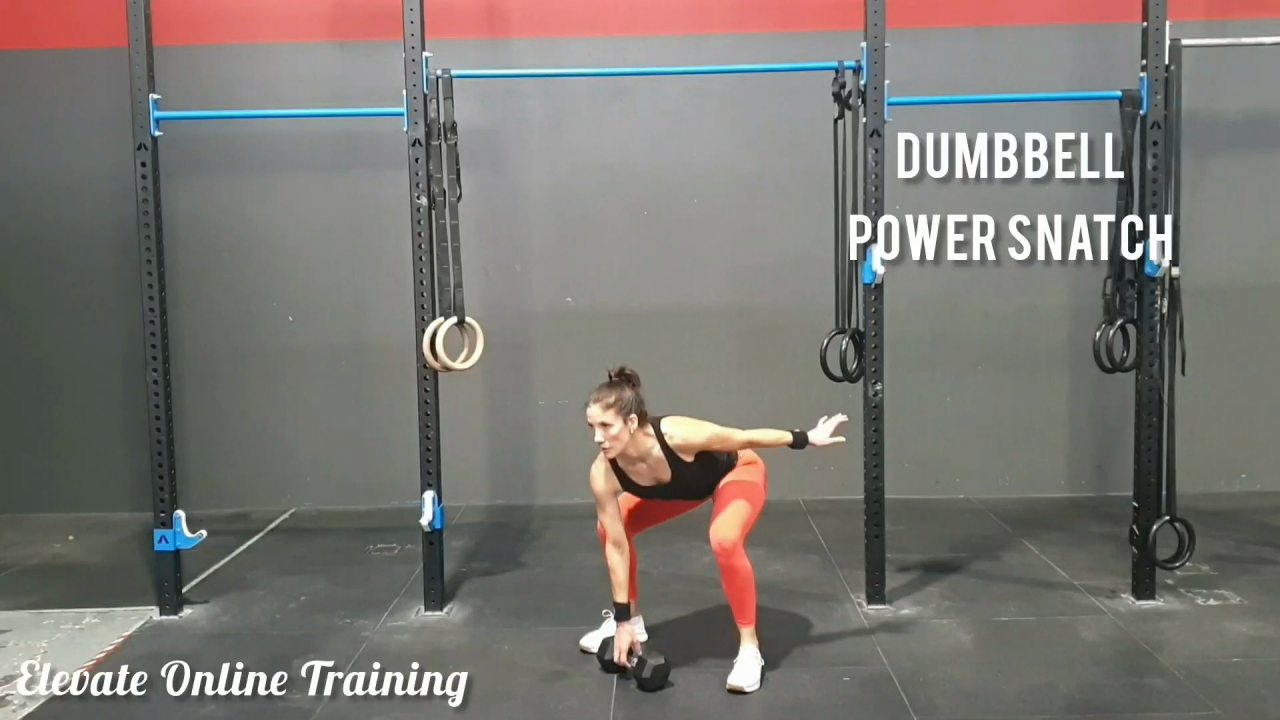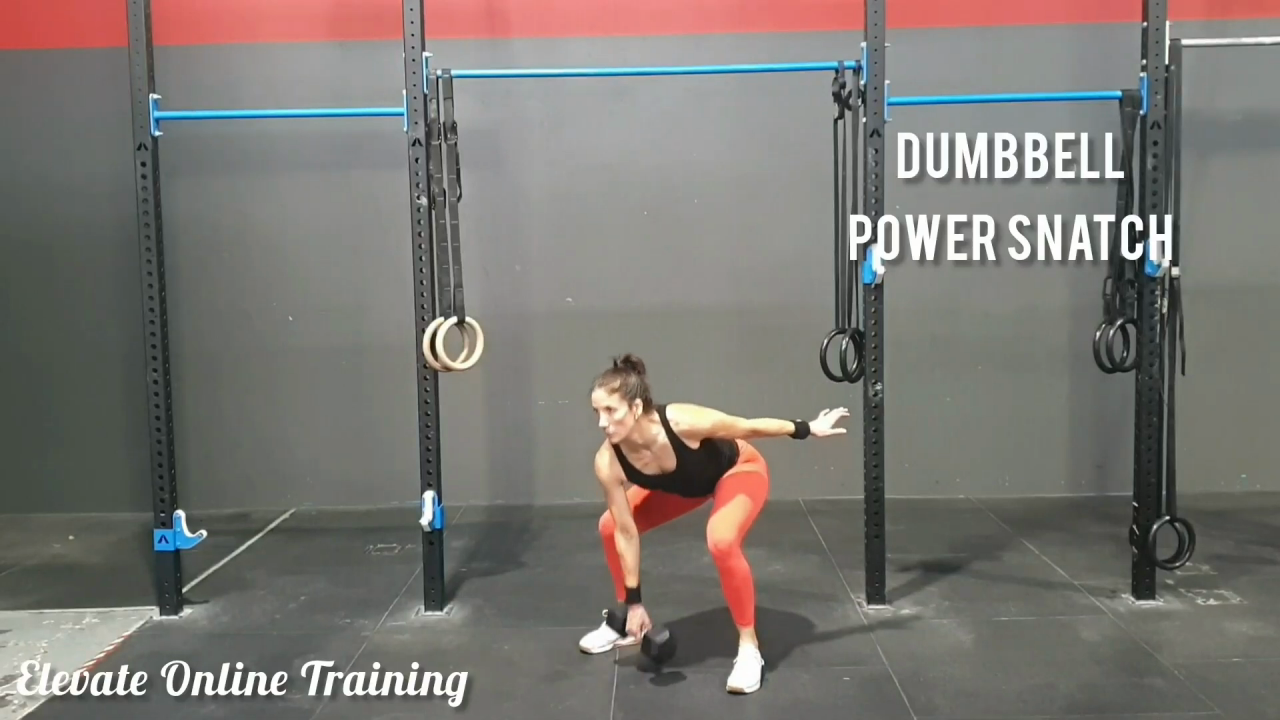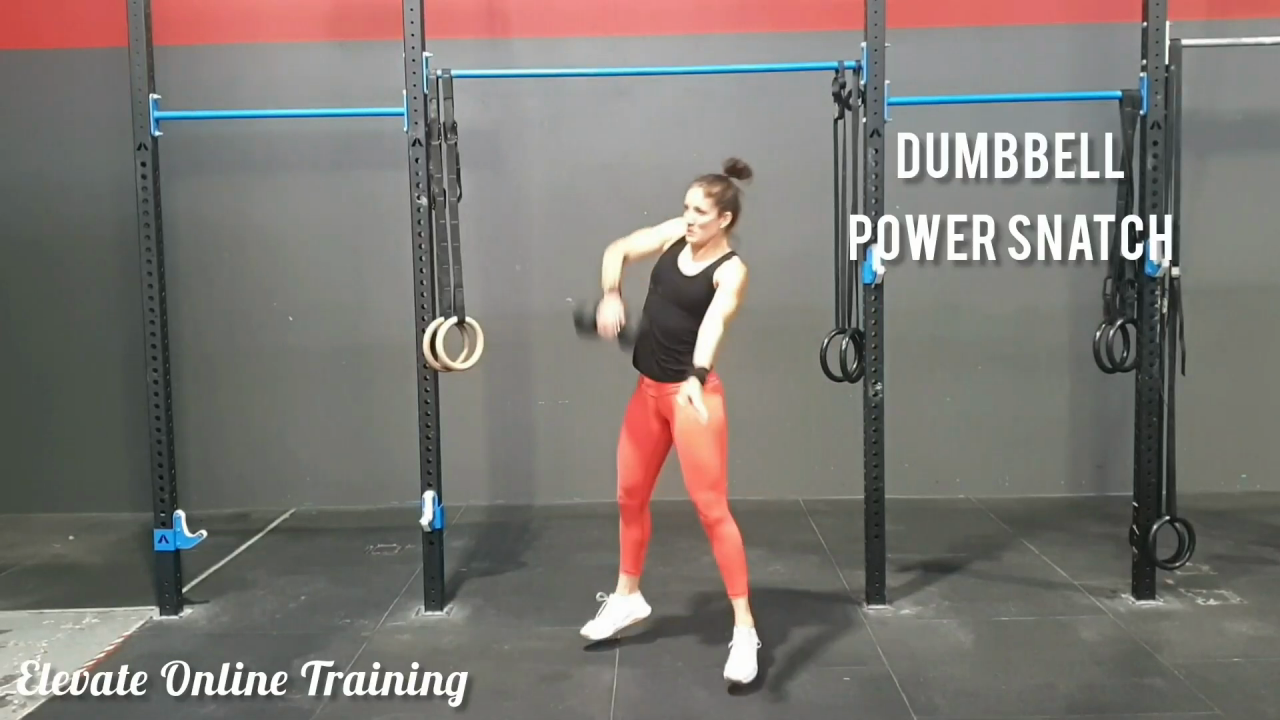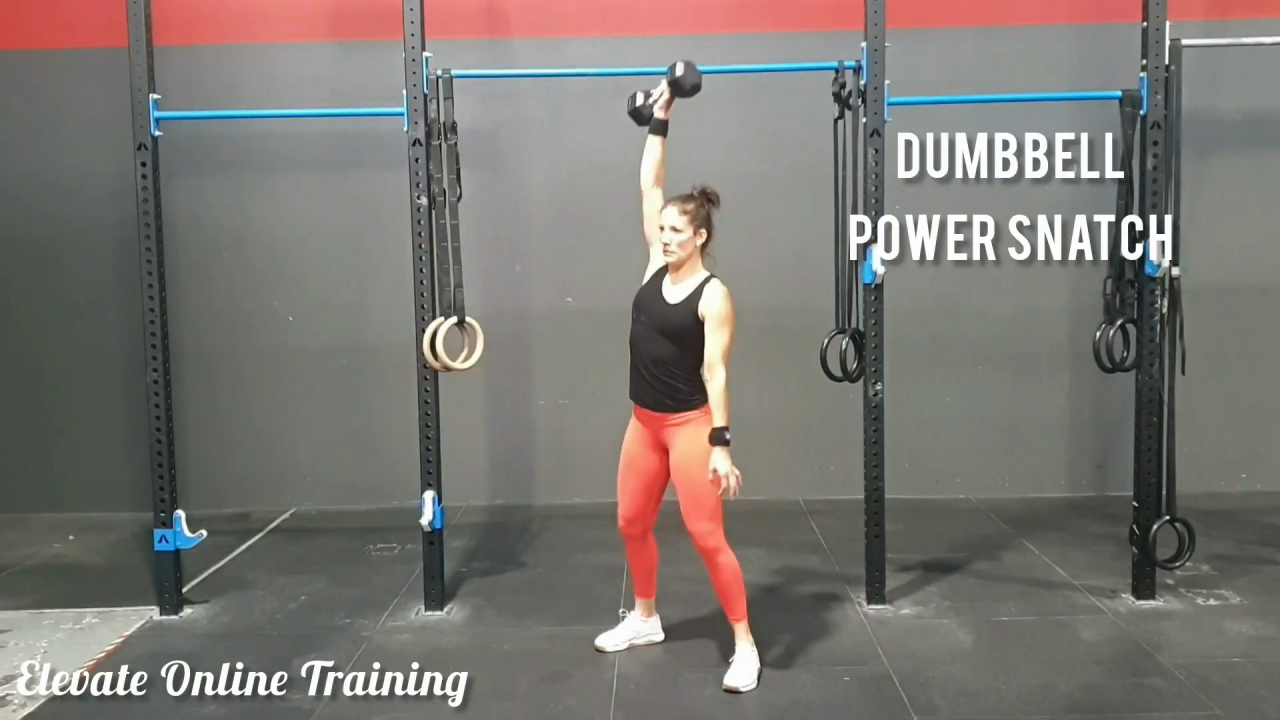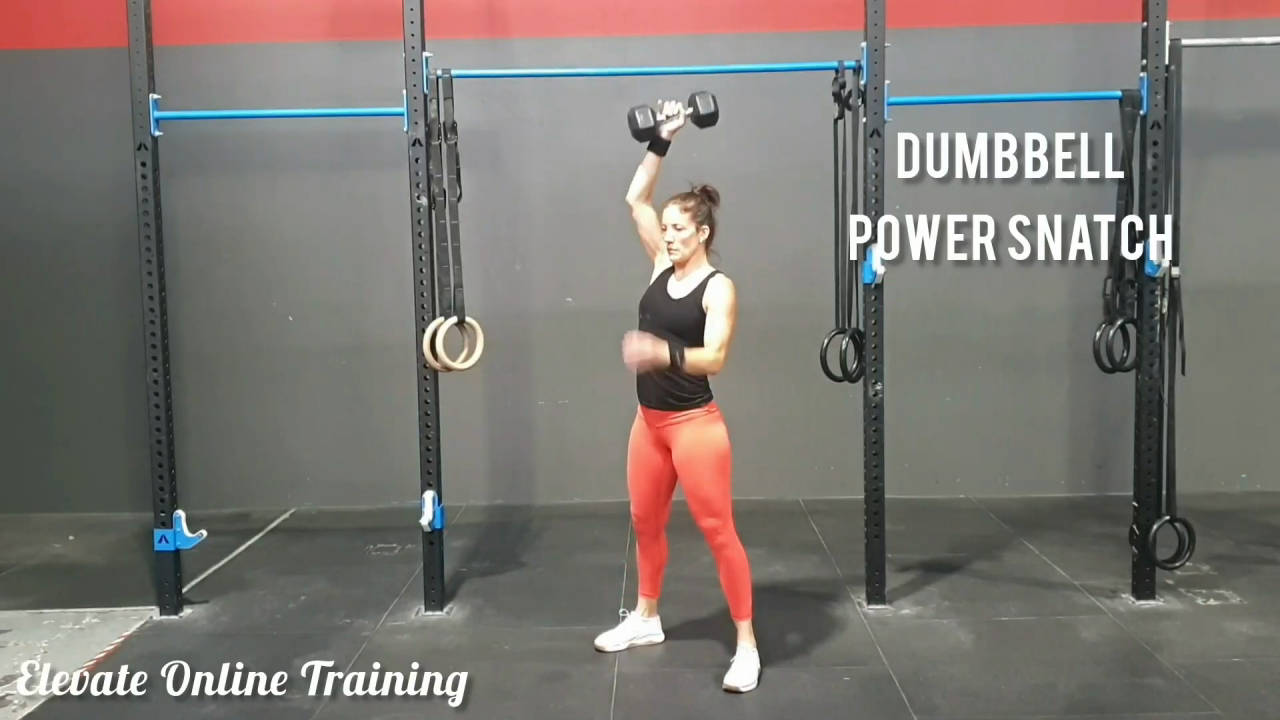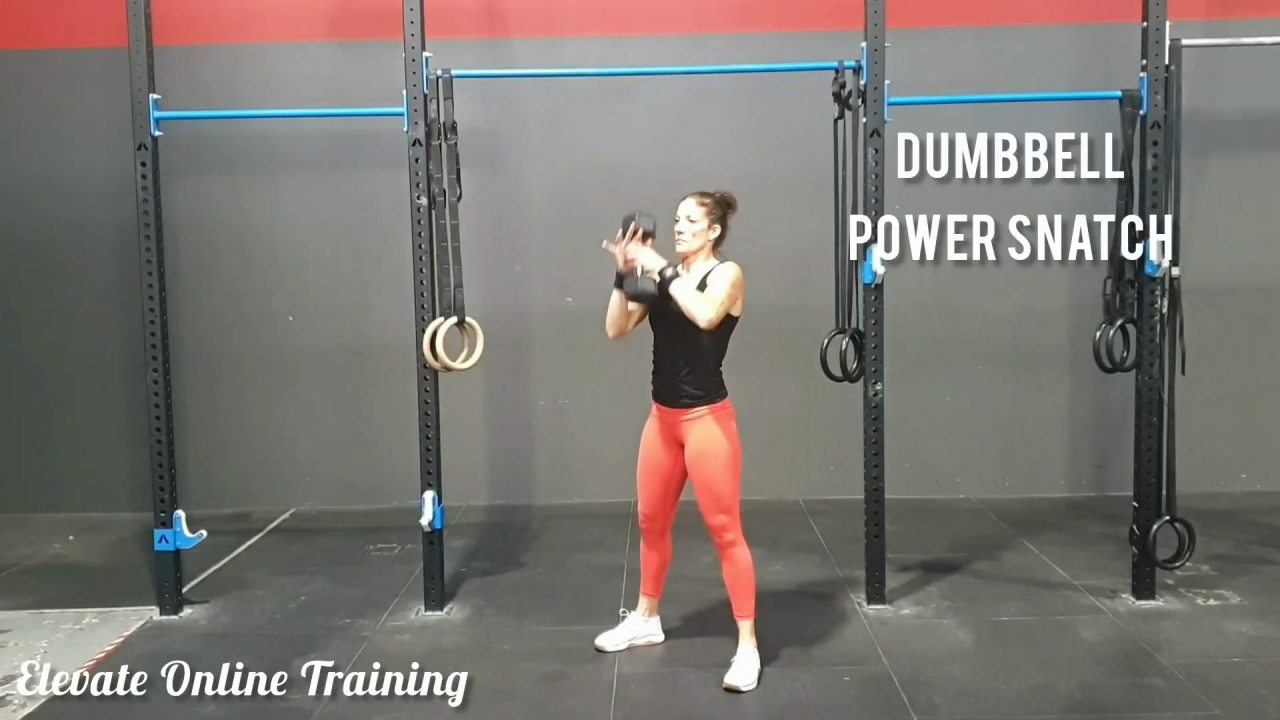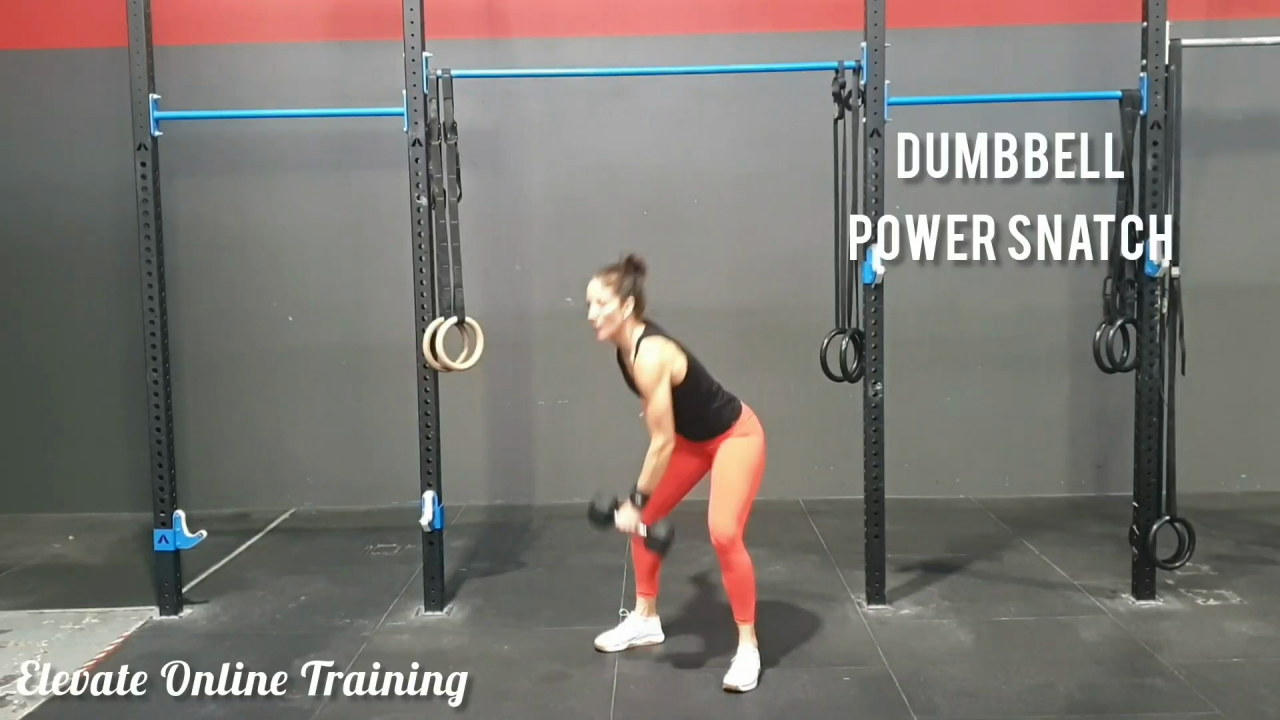
dt=0.5s
person 1, frame 1
left shoulder: (677, 435)
right shoulder: (603, 473)
left elbow: (745, 438)
right elbow: (615, 545)
left wrist: (805, 439)
right wrist: (622, 619)
left hip: (738, 470)
right hip: (686, 485)
left knee: (724, 540)
right knee: (608, 528)
left ankle: (749, 648)
right ankle: (634, 619)
person 1, frame 2
left shoulder: (683, 422)
right shoulder: (608, 461)
left elbow: (750, 428)
right elbow: (628, 529)
left wrist: (807, 429)
right wrist: (633, 602)
left hip: (740, 469)
right hip: (684, 487)
left knee: (721, 542)
right knee: (610, 528)
left ankle: (749, 648)
right ankle: (628, 622)
person 1, frame 3
left shoulder: (732, 269)
right shoulder: (673, 235)
left elbow: (715, 325)
right elbow: (616, 250)
left wrist: (698, 379)
right wrist: (610, 294)
left hip: (694, 393)
right hip: (646, 390)
left knee: (710, 506)
right knee: (630, 496)
left ankle: (744, 629)
right ankle: (627, 596)
person 1, frame 4
left shoulder: (713, 295)
right shoulder: (657, 266)
left elbow: (716, 373)
right elbow: (648, 184)
left wrist: (720, 445)
right wrist: (658, 121)
left hip: (689, 426)
right hip: (643, 423)
left knee: (706, 537)
right knee: (633, 524)
left ankle: (745, 647)
right ankle: (644, 619)
person 1, frame 5
left shoulder: (719, 287)
right shoulder: (663, 266)
left elbow: (714, 357)
right elbow: (636, 199)
left wrist: (665, 352)
right wrist: (661, 141)
left hip: (694, 425)
right hip: (648, 422)
left knee: (718, 534)
right knee: (646, 524)
left ankle: (747, 646)
right ankle: (645, 619)
person 1, frame 6
left shoulder: (727, 274)
right shoulder: (663, 276)
left elbow: (704, 314)
right elbow: (617, 330)
left wrist: (659, 272)
right wrist: (626, 270)
left hip: (709, 420)
right hip: (662, 419)
left knee: (725, 530)
right knee: (652, 522)
left ankle: (748, 647)
right ankle: (645, 619)
person 1, frame 7
left shoulder: (650, 355)
right shoulder: (625, 340)
left elbow: (662, 444)
left wrist: (635, 502)
left hip: (735, 436)
right hip: (692, 438)
left knee: (724, 534)
right knee: (644, 517)
left ankle: (748, 647)
right ankle: (645, 617)
